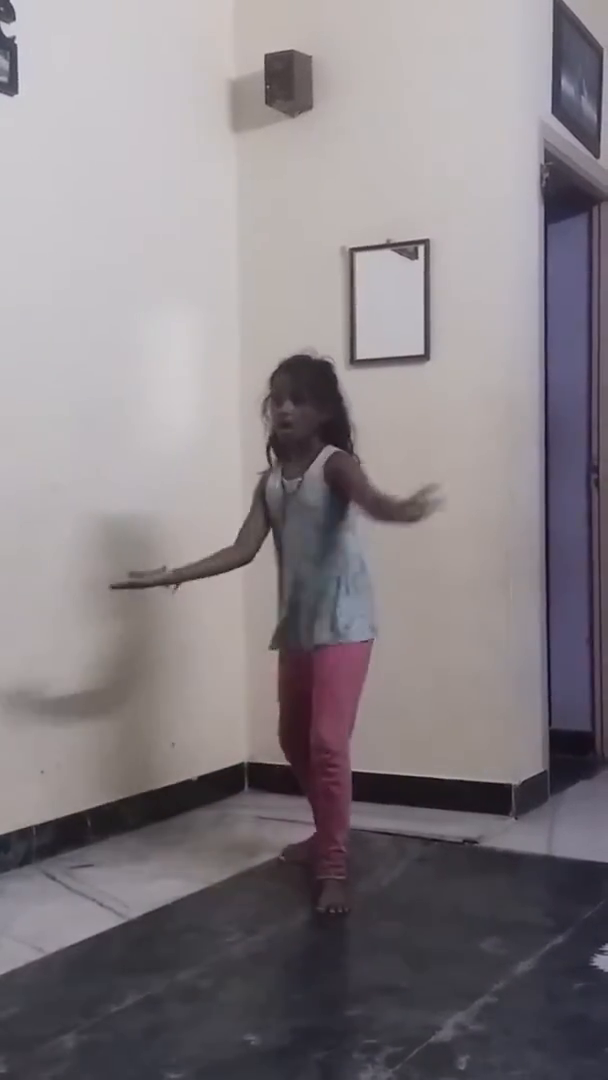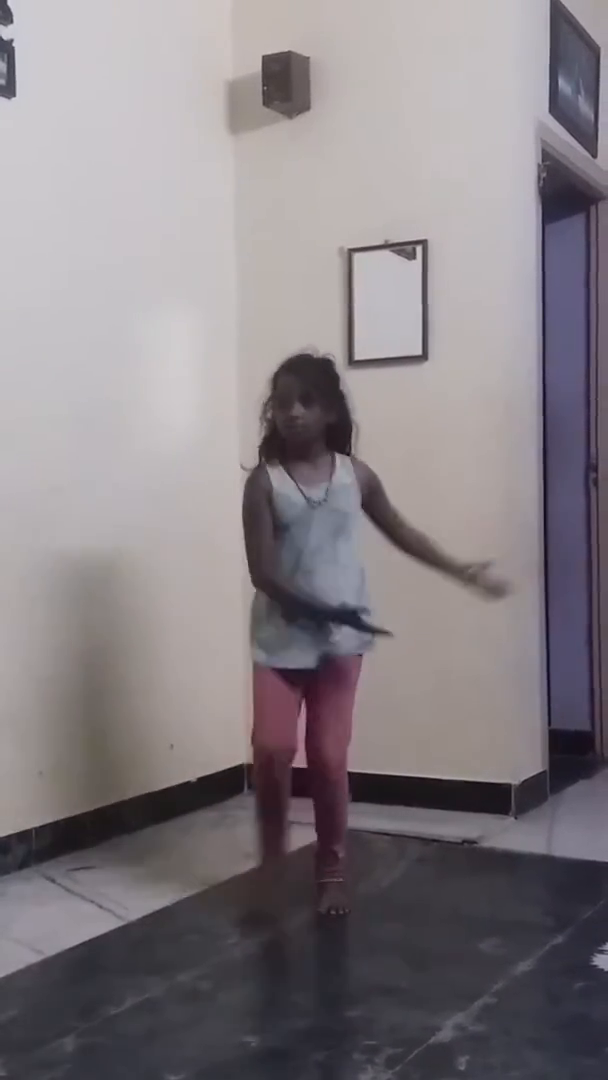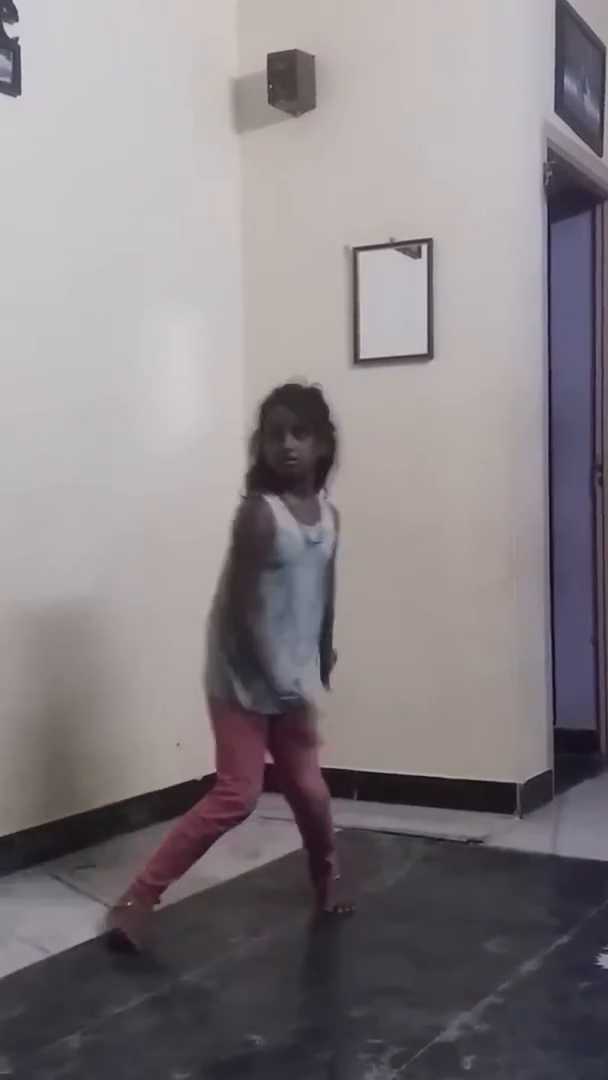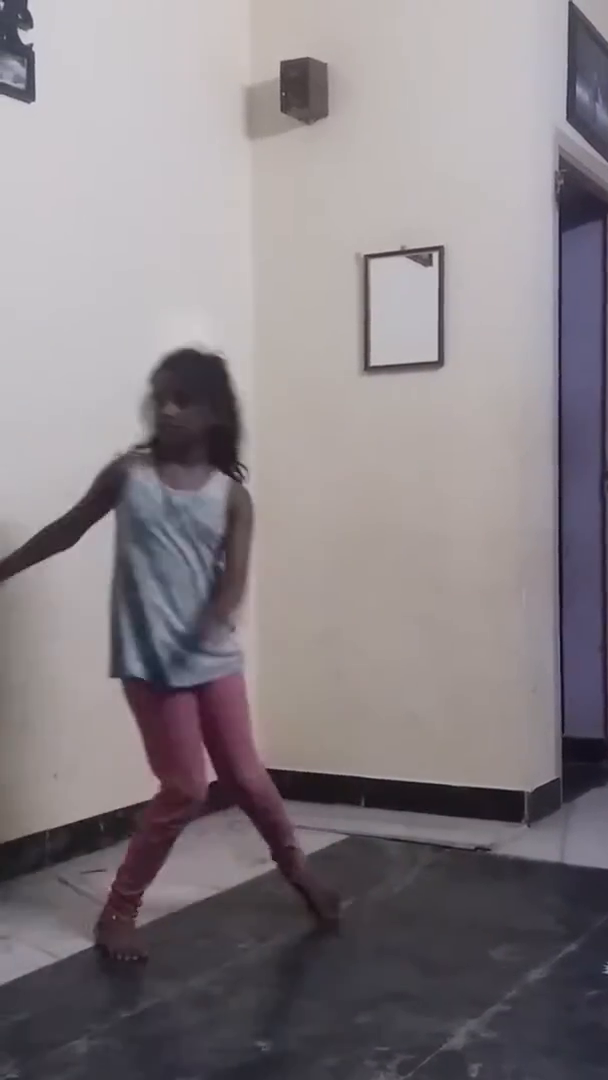
dt=0.4s
person 1, frame 1
left shoulder: (336, 466)
right shoulder: (269, 481)
left elbow: (374, 504)
right elbow: (243, 550)
left wrist: (405, 510)
right wrist: (170, 576)
left hip: (341, 624)
right hip: (295, 626)
left knee: (329, 744)
right knee: (294, 740)
left ankle: (333, 868)
right ankle: (328, 834)
person 1, frame 2
left shoulder: (355, 475)
right shoulder: (263, 482)
left elbow: (402, 534)
right elbow: (263, 575)
left wrist: (465, 573)
right wrist: (327, 609)
left hip: (339, 639)
right hip: (279, 637)
left knee: (329, 758)
right knee: (271, 748)
left ankle: (331, 869)
right ankle: (271, 851)
person 1, frame 3
left shoulder: (329, 514)
right shoulder: (258, 513)
right elbow: (243, 613)
left wrist: (324, 671)
right wrist: (284, 690)
left hip: (295, 676)
right hip: (243, 676)
left knee: (309, 788)
right knee: (236, 795)
left ankle: (327, 877)
right ankle: (138, 899)
person 1, frame 4
left shoulder: (231, 493)
right shoulder: (128, 473)
left elbow: (233, 583)
right elbow: (66, 530)
left wrist: (209, 624)
left hip: (212, 655)
right hip: (147, 658)
left knee: (246, 777)
right knee: (183, 789)
left ankle: (297, 868)
right ankle: (118, 911)
